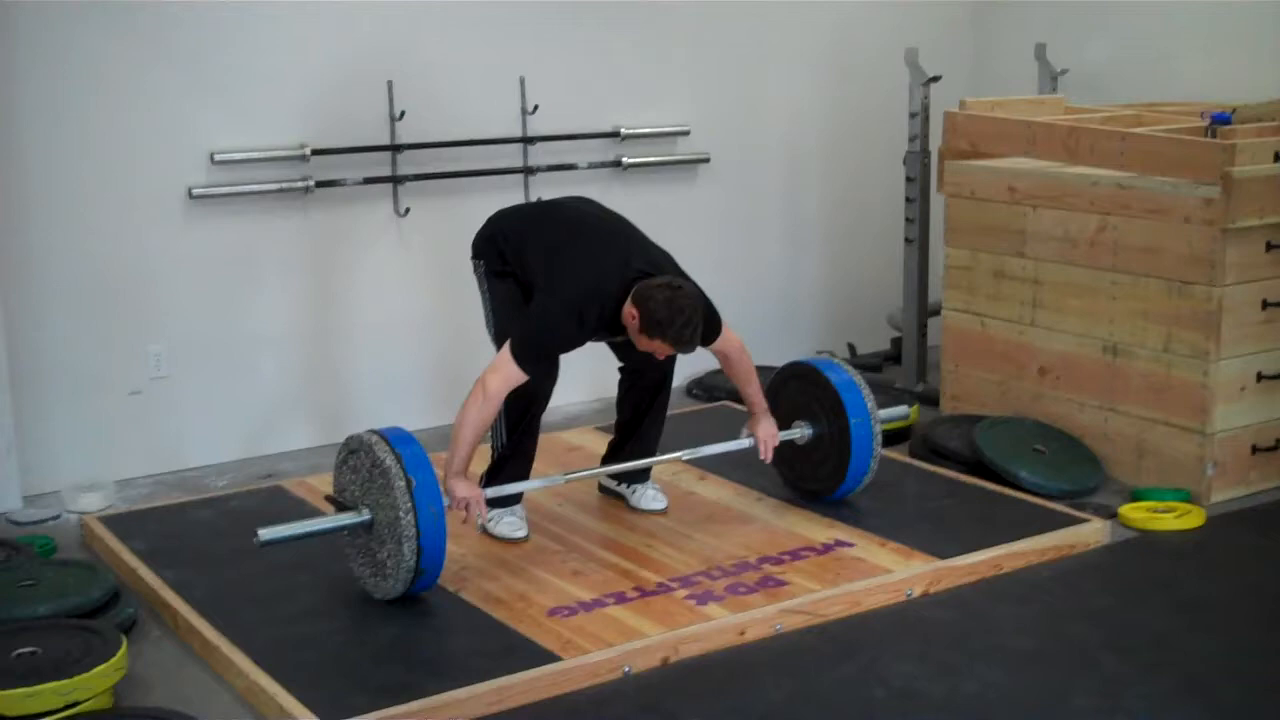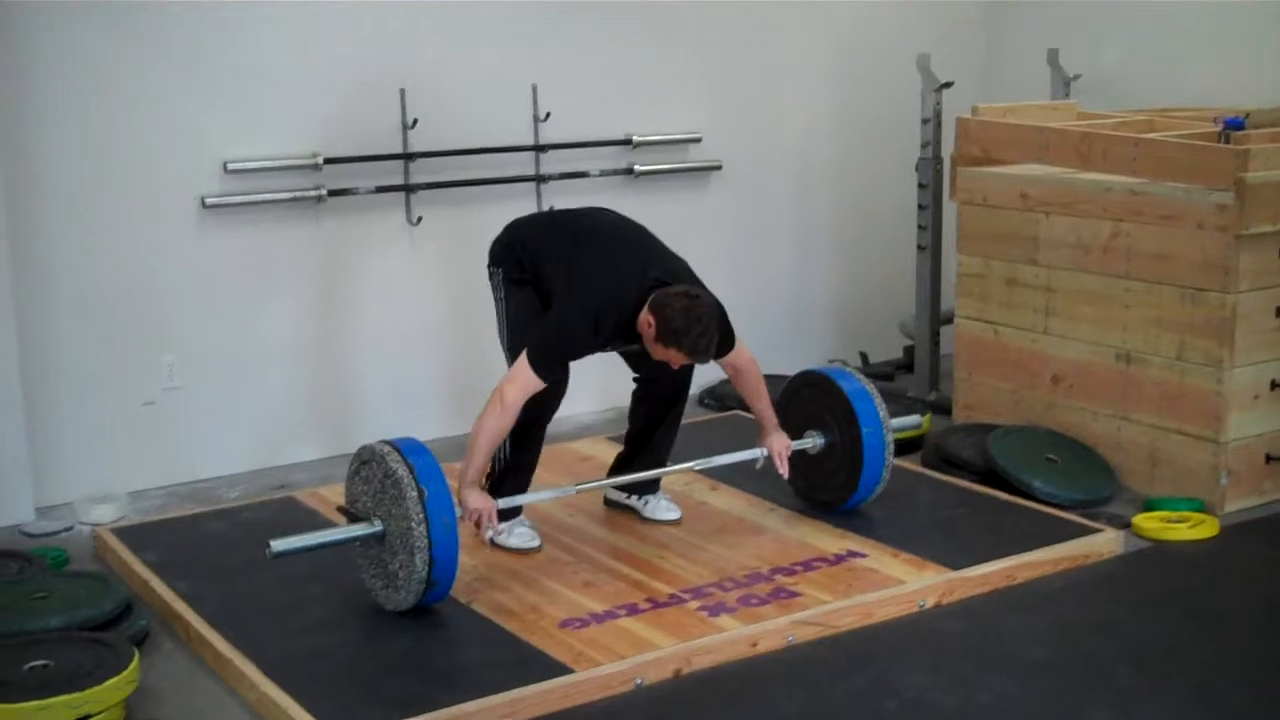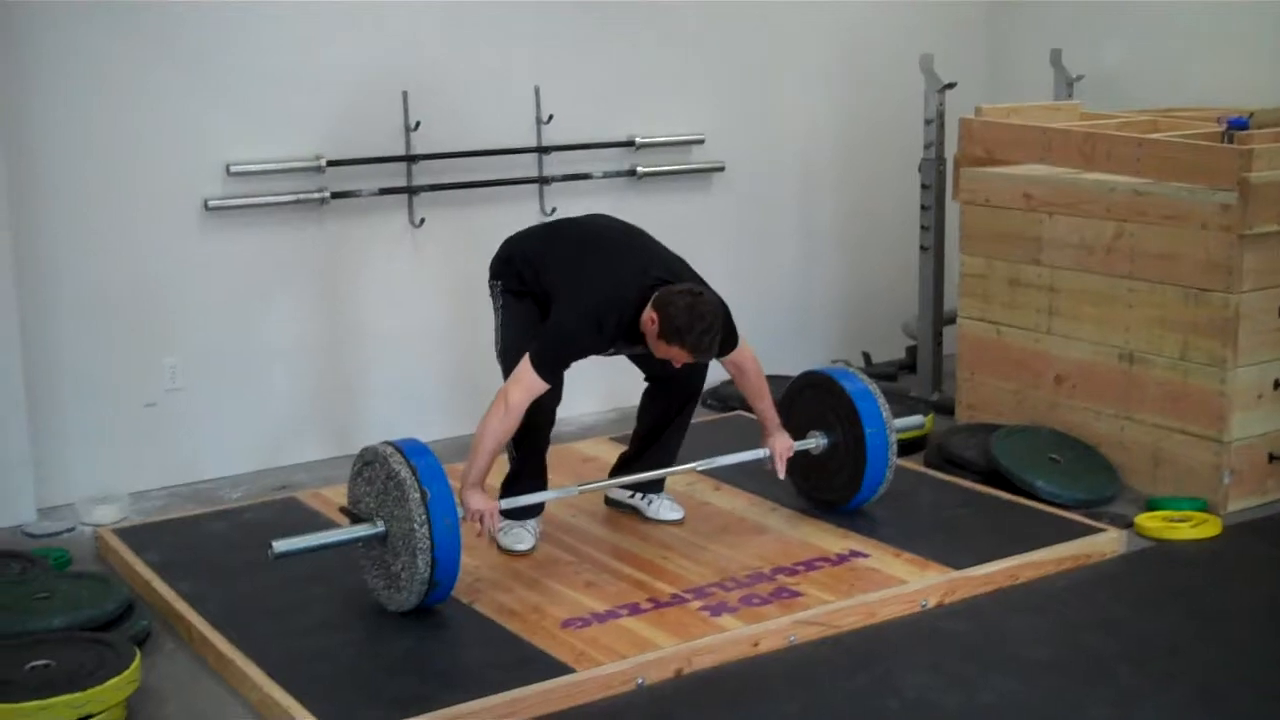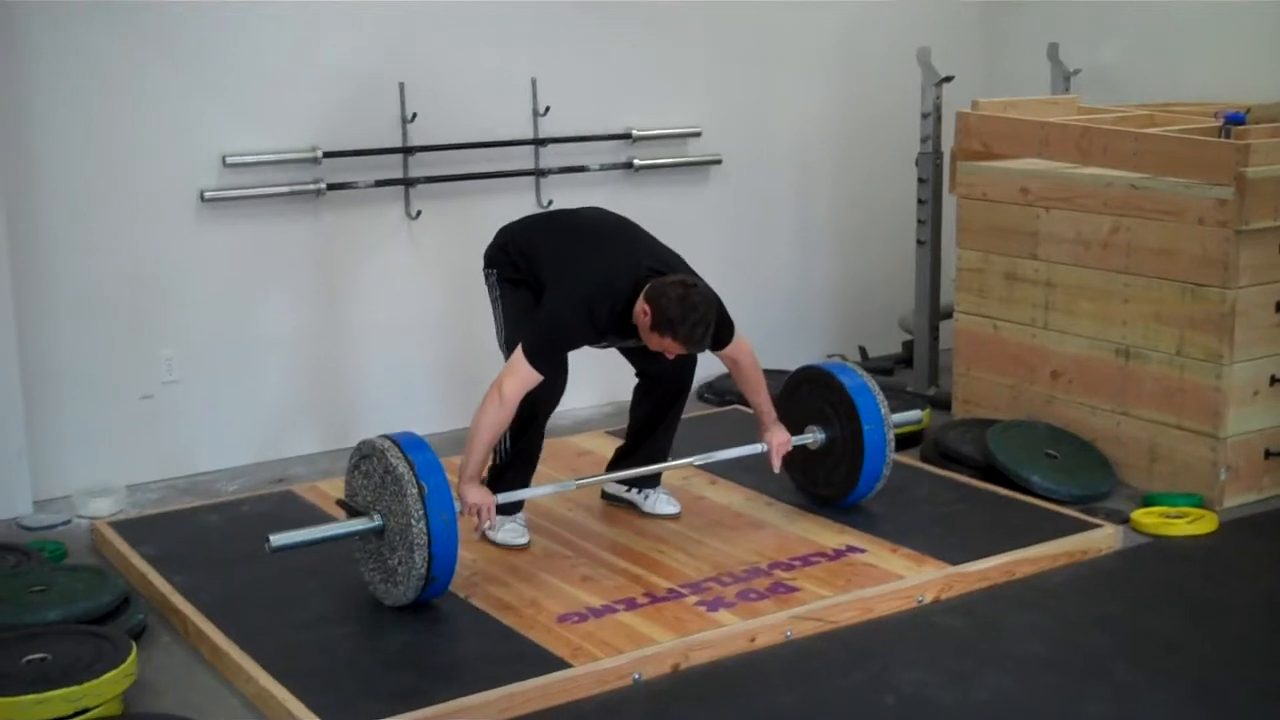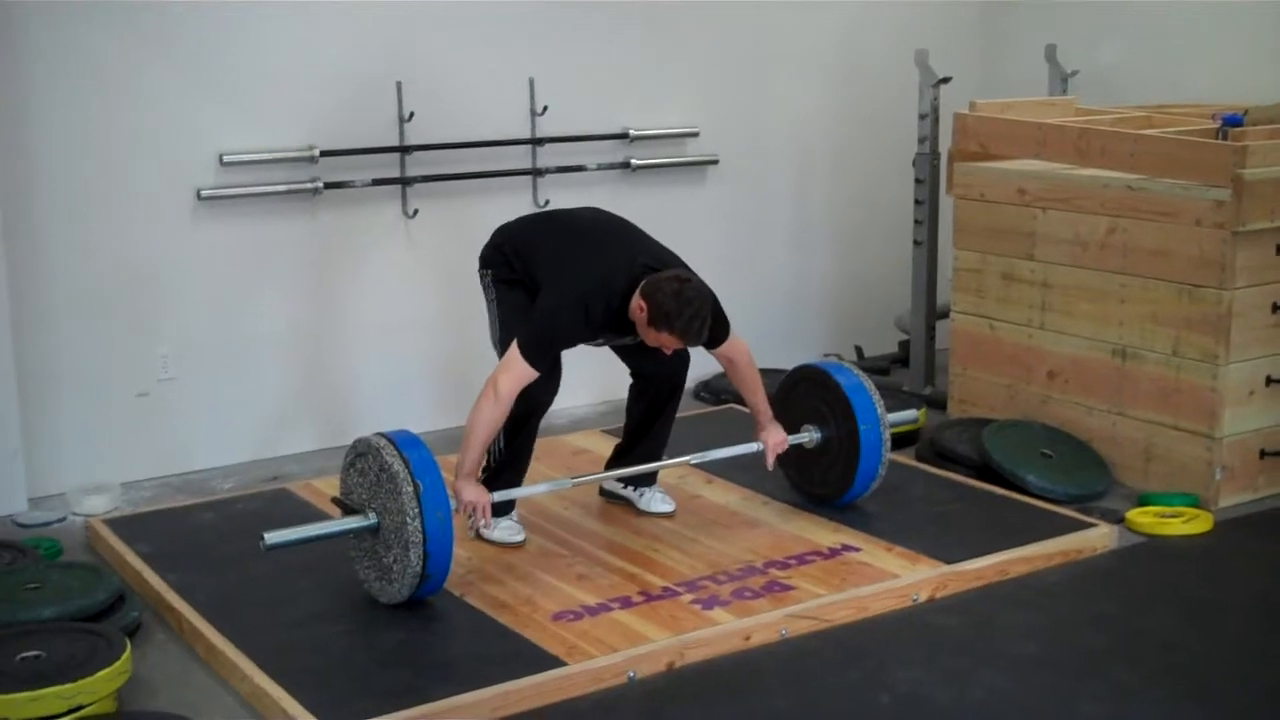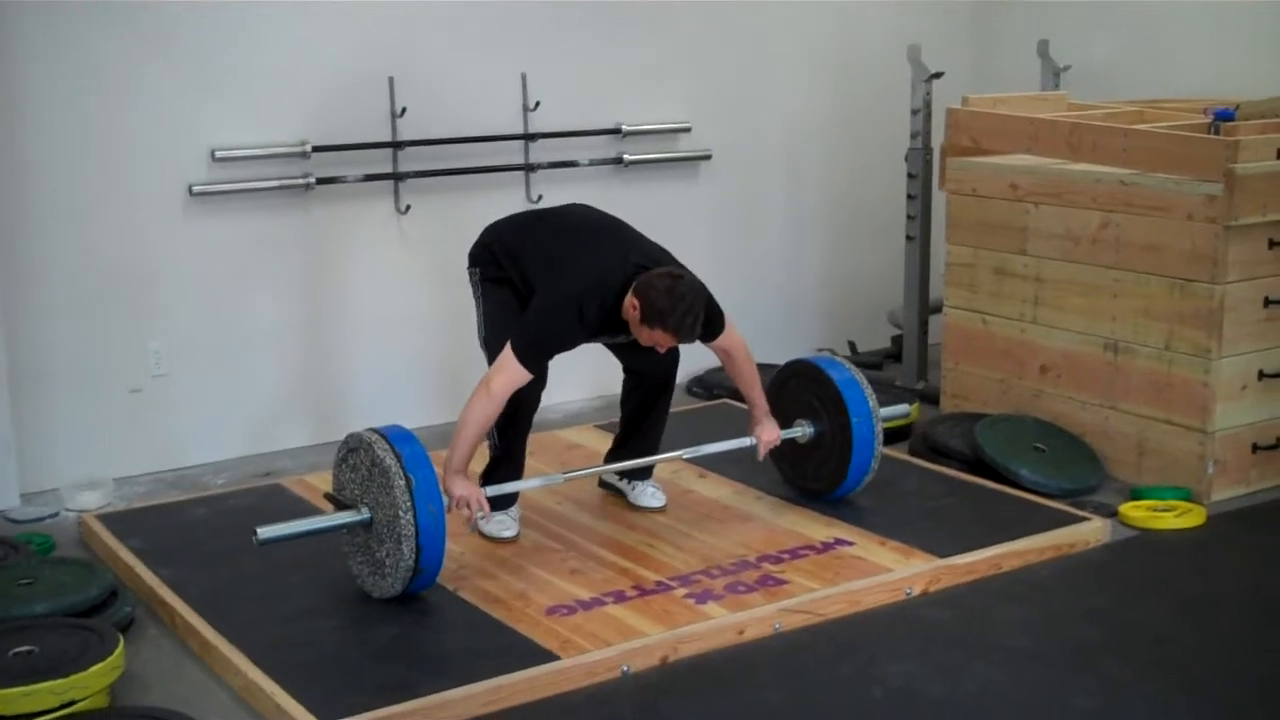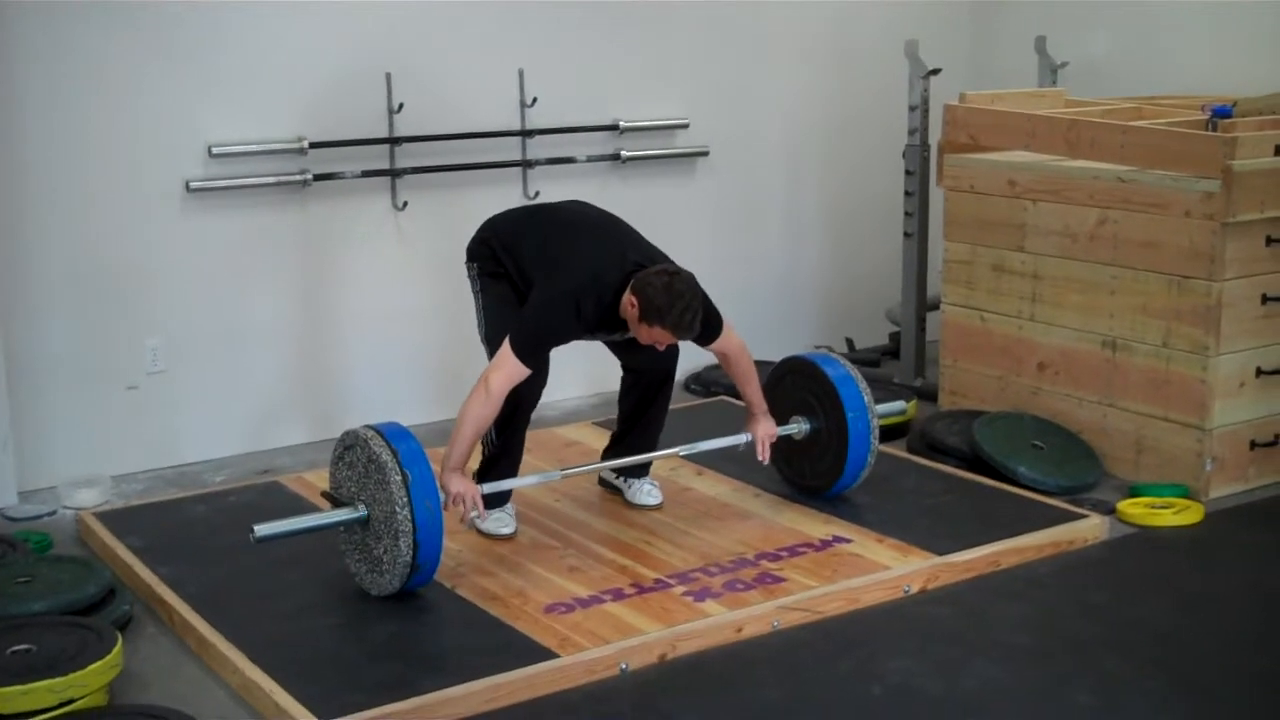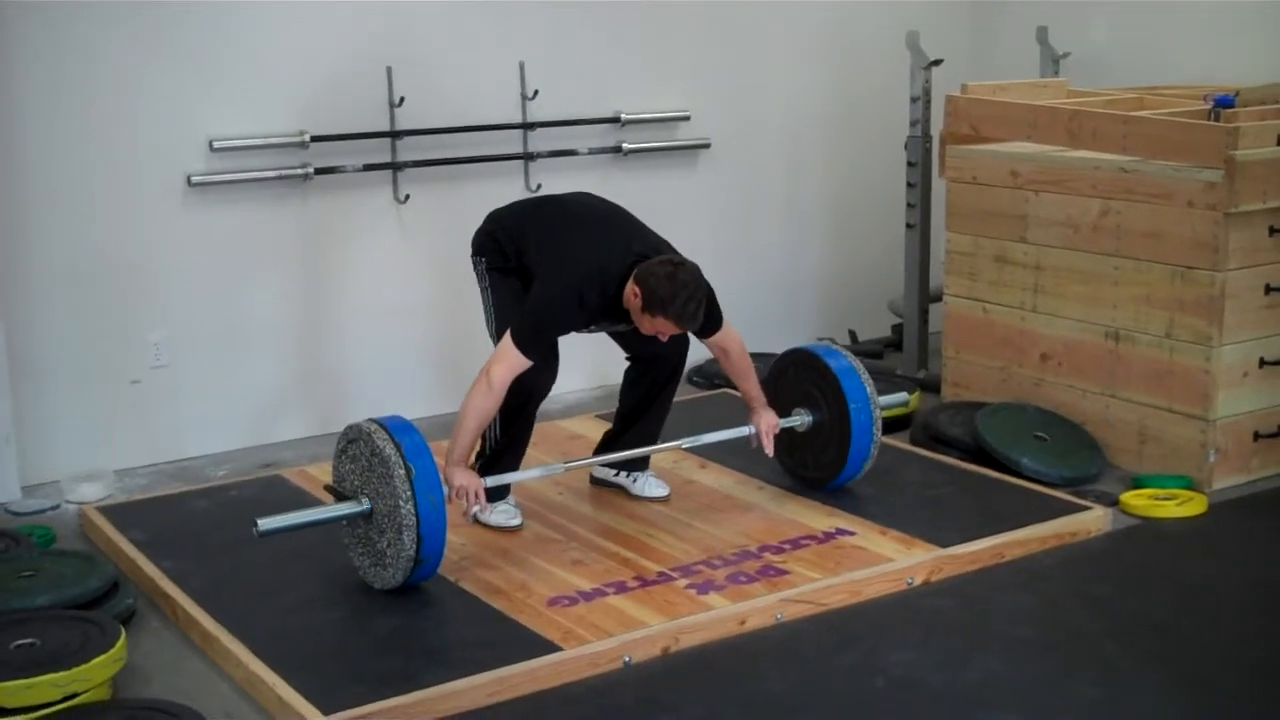
dt=0.2s
person 1, frame 1
left shoulder: (679, 299)
right shoulder: (573, 308)
left elbow: (729, 347)
right elbow: (491, 386)
left wrist: (760, 414)
right wrist: (456, 476)
right hip: (503, 254)
left knee: (651, 366)
right knee: (535, 376)
left ankle: (625, 473)
right ankle: (497, 496)
person 1, frame 2
left shoulder: (694, 308)
right shoulder: (590, 315)
left elbow: (739, 362)
right elbow: (509, 395)
left wrist: (770, 429)
right wrist: (469, 486)
left hip: (602, 258)
right hip: (520, 265)
left knee: (668, 378)
right knee: (543, 386)
left ankle: (632, 484)
right ankle: (503, 507)
person 1, frame 3
left shoulder: (697, 308)
right shoulder: (591, 317)
left elbow: (741, 361)
right elbow: (513, 398)
left wrist: (772, 429)
right wrist: (472, 488)
right hip: (521, 278)
left knee: (689, 374)
right knee: (538, 394)
left ankle: (635, 483)
right ankle: (519, 510)
person 1, frame 4
left shoulder: (691, 301)
right shoulder: (584, 307)
left elbow: (738, 354)
right elbow: (507, 389)
left wrist: (769, 423)
right wrist: (469, 482)
left hip: (599, 259)
right hip: (515, 267)
left knee: (675, 370)
right knee: (542, 382)
left ankle: (631, 478)
right ankle: (500, 504)
person 1, frame 5
left shoulder: (687, 297)
right shoulder: (579, 305)
left elbow: (733, 354)
right elbow: (502, 386)
left wrist: (765, 422)
right wrist: (466, 478)
right hip: (511, 267)
left knee: (668, 367)
right knee: (536, 383)
left ankle: (629, 477)
right ankle: (495, 503)
person 1, frame 6
left shoulder: (679, 294)
right shoulder: (574, 305)
left elbow: (731, 347)
right elbow: (496, 386)
left wrist: (761, 416)
right wrist: (455, 474)
right hip: (500, 265)
left knee: (657, 365)
right knee: (523, 381)
left ankle: (629, 470)
right ankle: (496, 497)
person 1, frame 7
left shoulder: (675, 295)
right shoulder: (571, 301)
left elbow: (730, 348)
right elbow: (495, 383)
left wrist: (759, 414)
right wrist: (452, 471)
right hip: (498, 259)
left knee: (656, 362)
right knee: (524, 377)
left ankle: (624, 466)
right ankle: (489, 493)
person 1, frame 8
left shoulder: (680, 286)
right shoulder: (575, 291)
left elbow: (726, 344)
right elbow: (496, 375)
left wrist: (758, 406)
right wrist: (456, 465)
left knee: (670, 351)
right knee: (535, 368)
left ankle: (620, 462)
right ankle: (490, 487)
